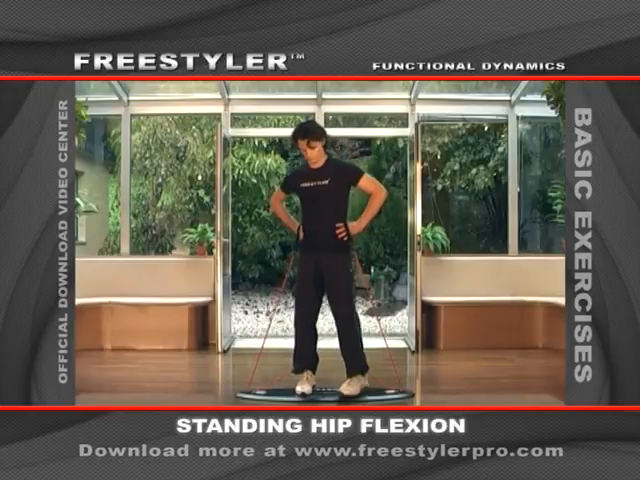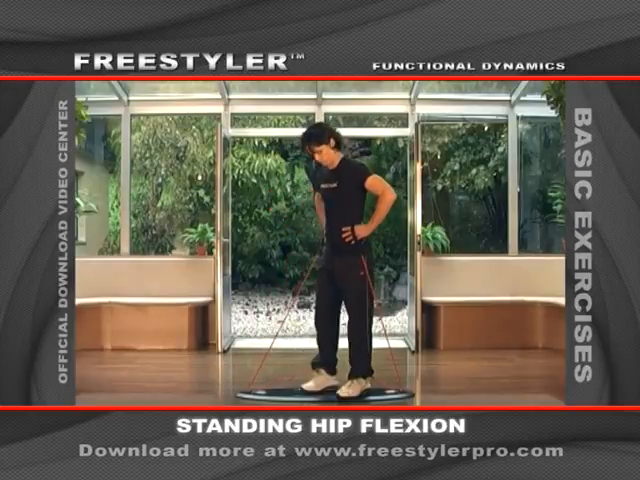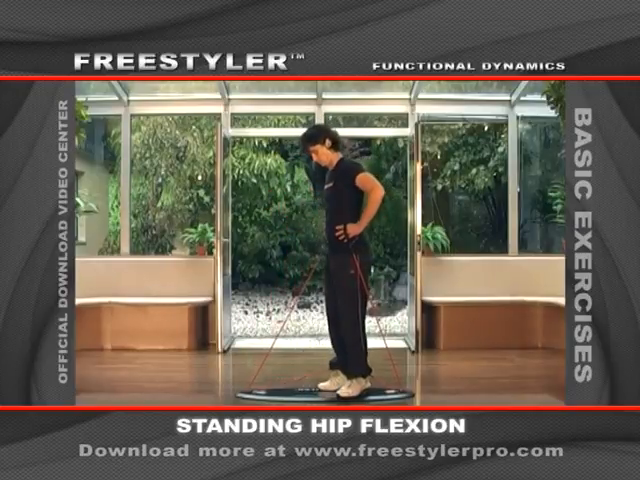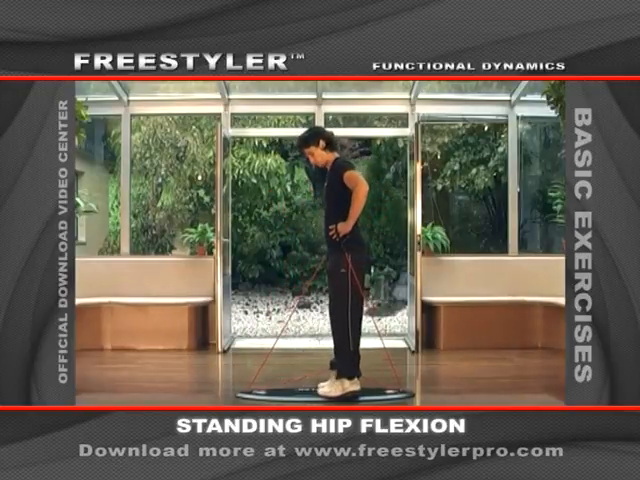
dt=0.5s
person 1, frame 1
left shoulder: (343, 170)
right shoulder: (297, 176)
left elbow: (379, 191)
right elbow: (276, 201)
left wrist: (359, 224)
right wrist: (293, 226)
left hip: (337, 253)
right hip: (308, 254)
left knee: (344, 313)
right knee: (304, 315)
left ankle: (357, 373)
right ankle: (306, 372)
person 1, frame 2
left shoulder: (354, 170)
right shoulder: (321, 175)
left elbow: (388, 194)
left wrist: (368, 228)
left hip: (354, 256)
right hip: (331, 255)
left knee: (358, 317)
right knee: (324, 314)
left ankle: (360, 376)
right ankle: (325, 371)
person 1, frame 3
left shoulder: (349, 169)
right shoulder: (330, 174)
left elbow: (377, 191)
left wrist: (359, 226)
left hip: (351, 254)
right hip: (334, 254)
left knee: (351, 316)
right knee: (335, 316)
left ankle: (360, 375)
right ankle: (343, 371)
person 1, frame 4
left shoulder: (342, 167)
right shoulder: (332, 172)
left elbow: (362, 187)
left wrist: (349, 223)
left hip: (348, 253)
right hip: (338, 252)
left knee: (346, 314)
right knee: (338, 315)
left ankle: (348, 377)
right ankle: (342, 372)
